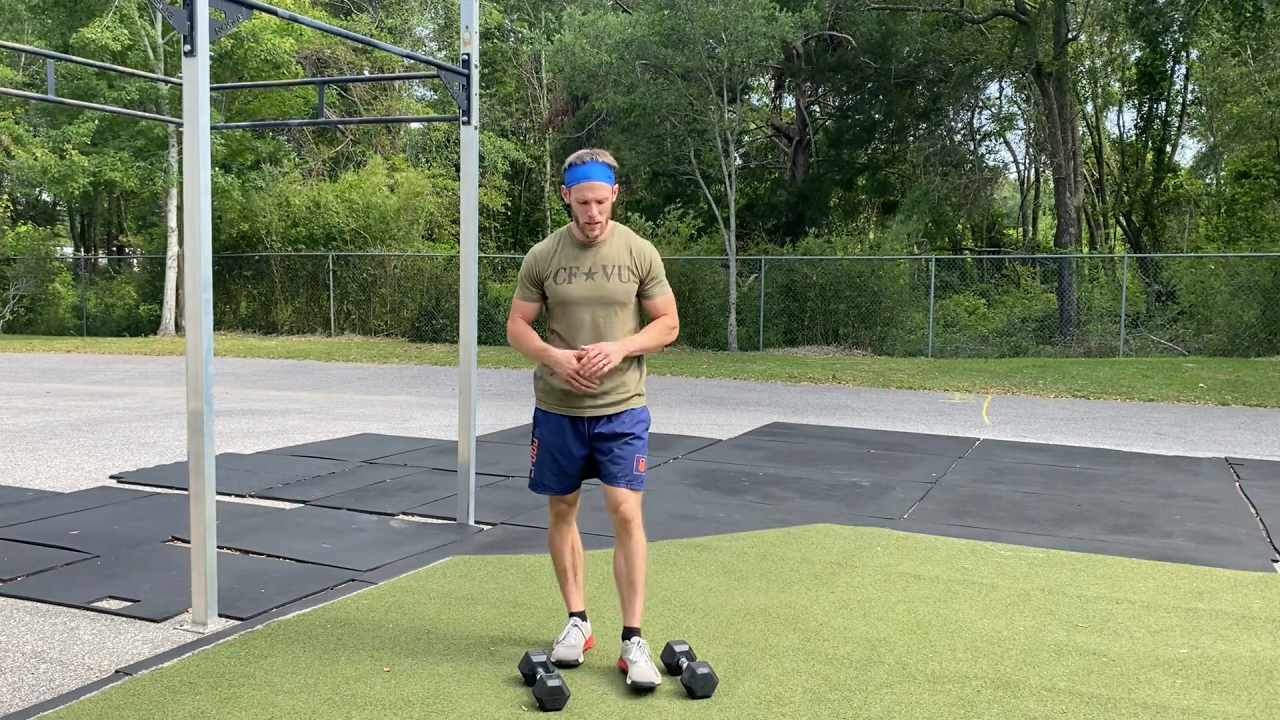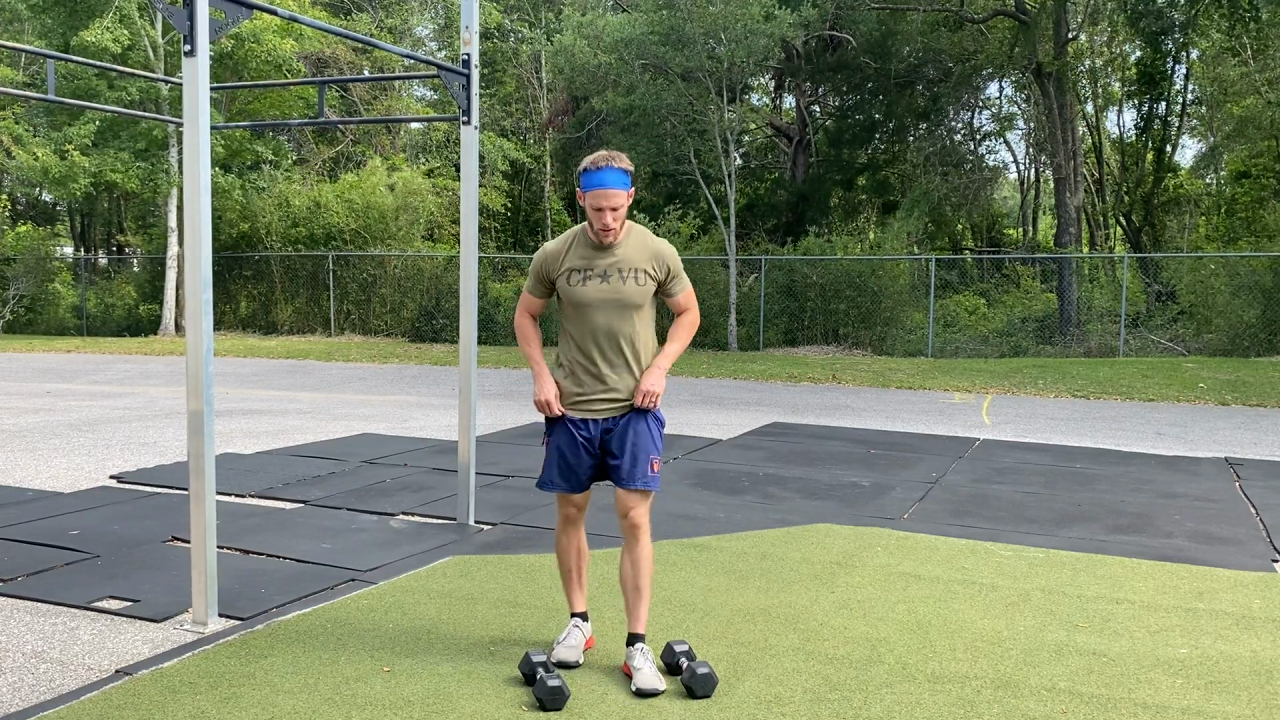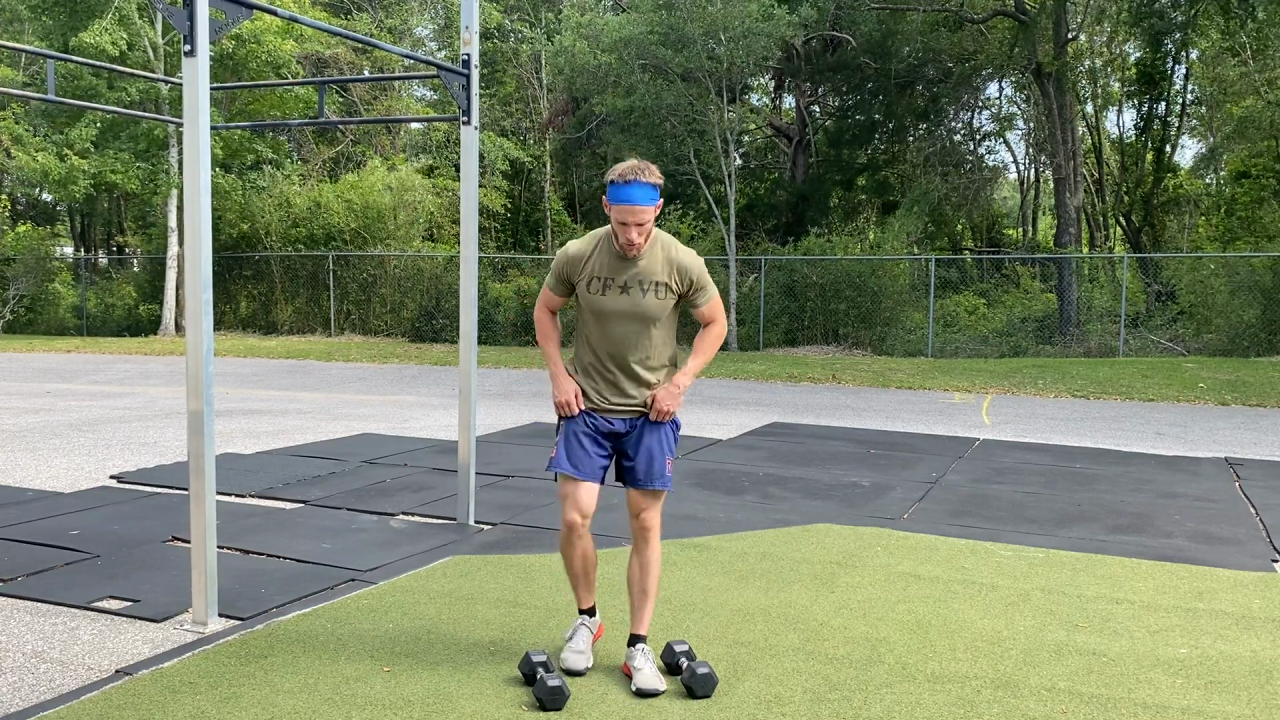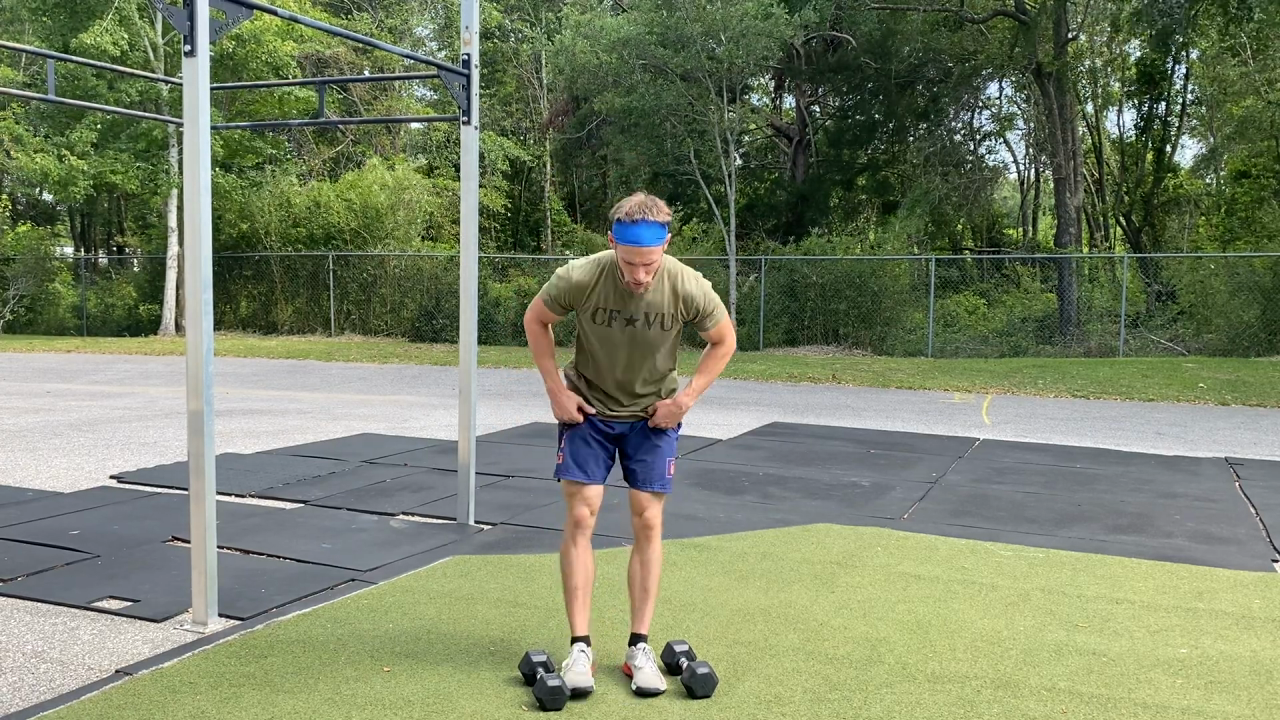
dt=0.3s
person 1, frame 1
left shoulder: (640, 252)
right shoulder: (542, 256)
left elbow: (668, 324)
right elbow: (517, 327)
left wrist: (620, 348)
right wrist: (552, 355)
left hip: (622, 407)
right hip: (558, 408)
left knee: (627, 513)
right knee: (562, 511)
left ankle: (634, 641)
right ankle: (577, 621)
person 1, frame 2
left shoulder: (658, 252)
right shoulder: (554, 254)
left elbow: (688, 313)
right elbow: (526, 315)
left wrist: (658, 368)
right wrist: (541, 374)
left hip: (634, 409)
right hip: (571, 408)
left knee: (634, 520)
right knee: (570, 516)
left ankle: (638, 645)
right ankle: (579, 622)
person 1, frame 3
left shoulder: (682, 262)
right shoulder: (576, 256)
left elbow: (715, 323)
right elbow: (545, 311)
left wrist: (678, 383)
right wrist: (558, 374)
left hip: (651, 411)
right hip: (588, 407)
left knee: (645, 523)
right knee: (574, 518)
left ankle: (638, 646)
right ankle: (587, 616)
person 1, frame 4
left shoulder: (690, 287)
right shoulder: (578, 276)
left elbow: (723, 341)
right elbow: (536, 320)
left wrist: (683, 402)
right wrist: (557, 389)
left hip: (651, 414)
right hip: (588, 410)
left knee: (647, 521)
right knee: (580, 519)
left ankle: (639, 647)
right ankle: (580, 647)
